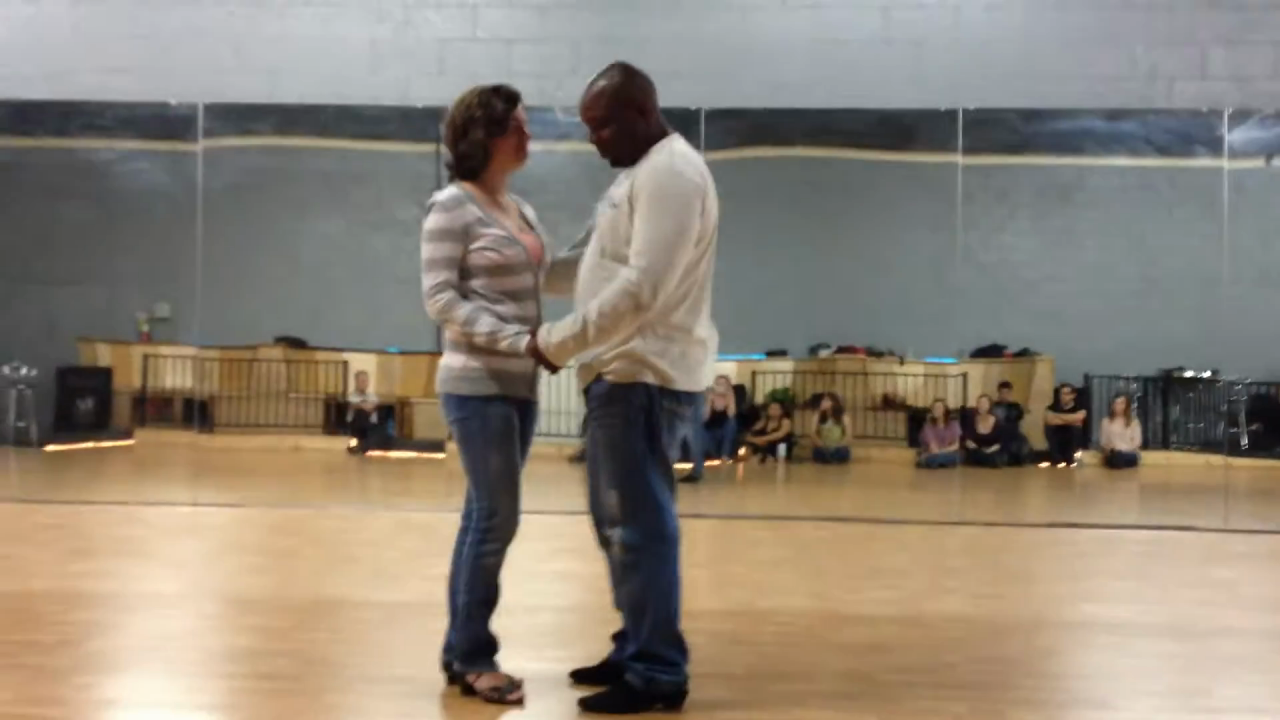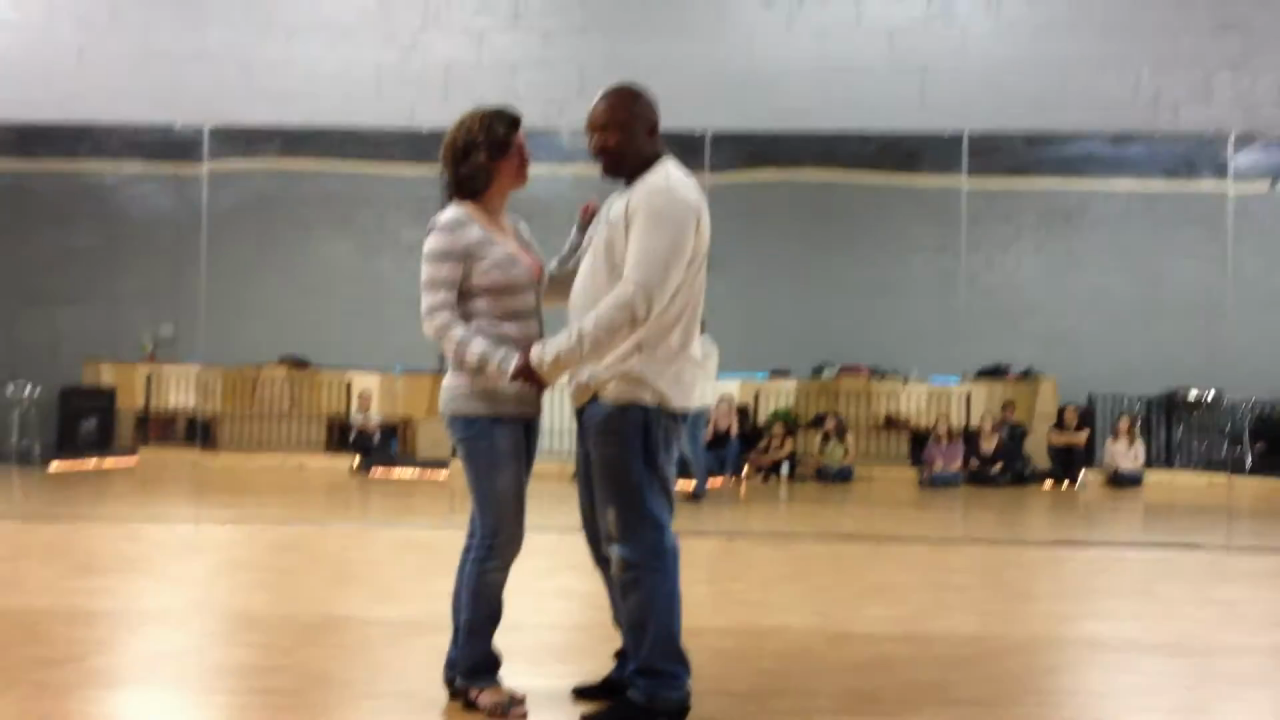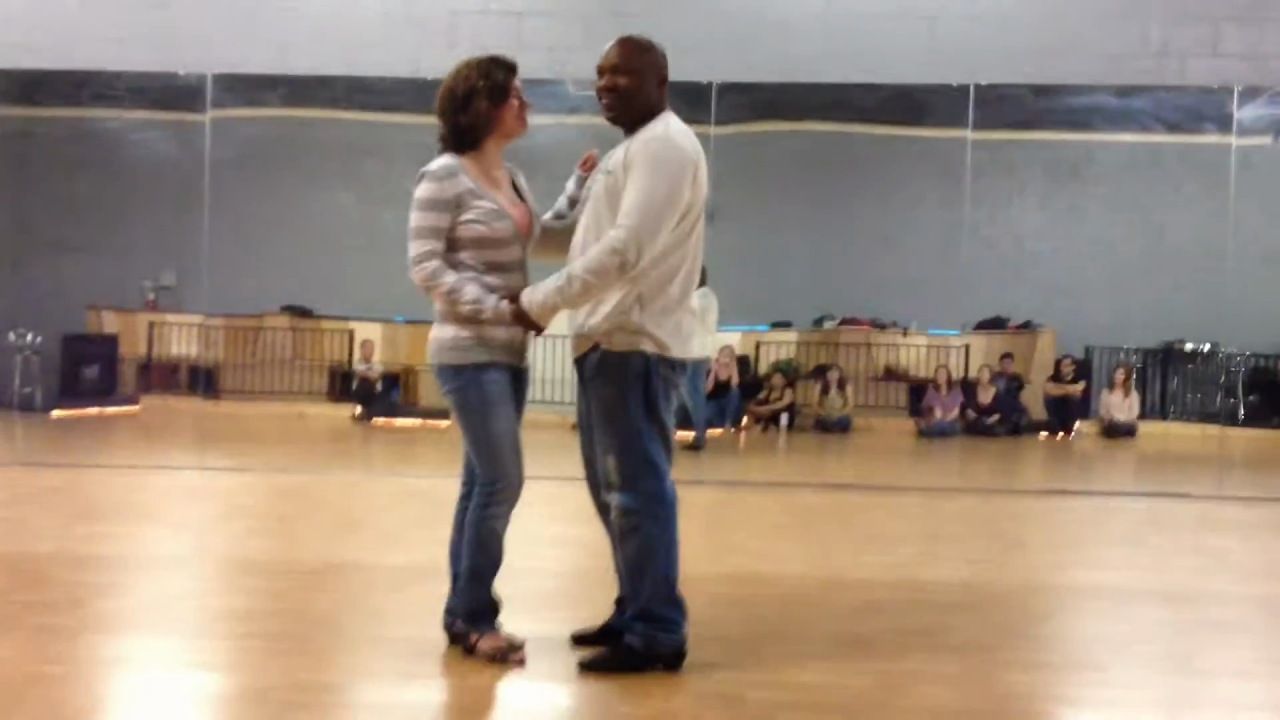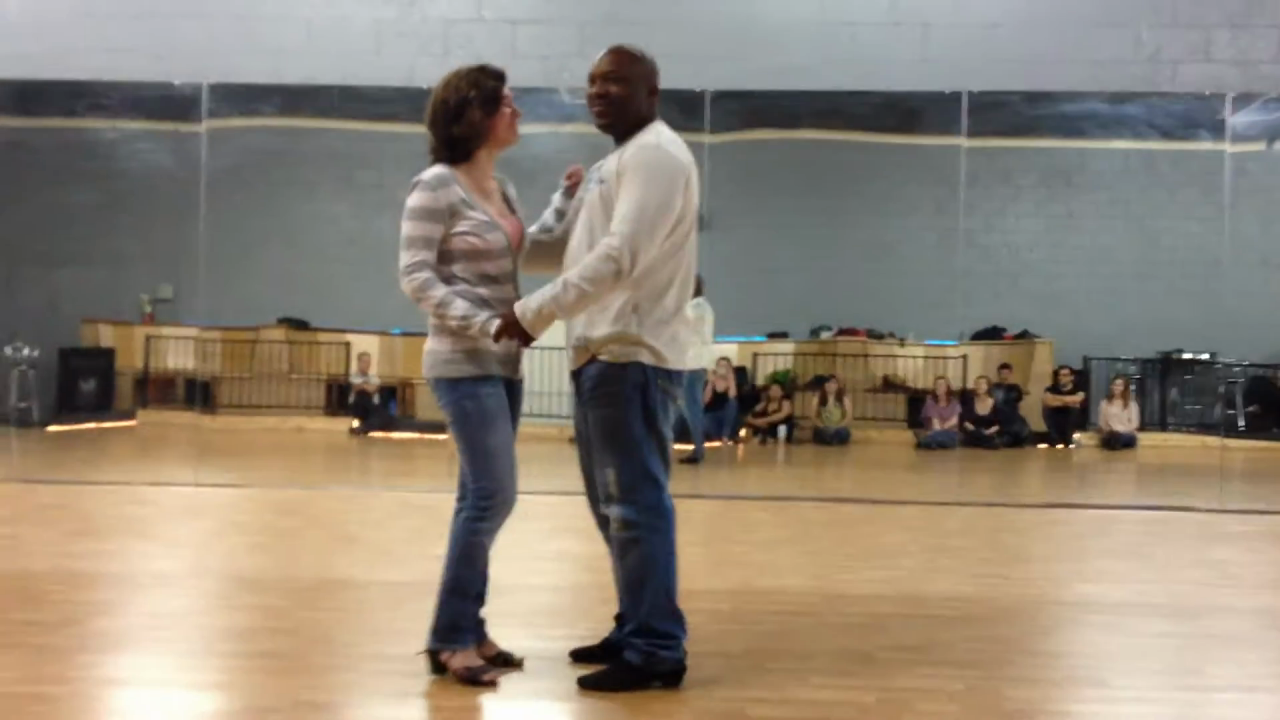
dt=0.3s
person 1, frame 1
left shoulder: (669, 174)
right shoulder: (644, 172)
left elbow: (644, 287)
left wrist: (557, 340)
right wrist: (568, 339)
left hip: (644, 374)
right hip: (623, 371)
left knee: (639, 523)
right knee: (620, 519)
right ankle: (638, 649)
person 1, frame 2
left shoulder: (667, 194)
right shoulder: (631, 197)
left elbow: (636, 303)
left wrist: (549, 358)
right wrist: (559, 362)
left hip: (637, 396)
right hip: (608, 392)
left knee: (638, 542)
right knee: (612, 540)
right ankle: (637, 668)
person 1, frame 3
left shoulder: (665, 145)
right shoulder: (633, 148)
left elbow: (627, 250)
left wrist: (540, 301)
left hip: (637, 345)
right hip: (609, 341)
left knee: (637, 490)
right knee: (616, 489)
left ankle: (657, 632)
right ankle: (637, 614)
person 1, frame 4
left shoulder: (656, 153)
right shoulder: (623, 159)
left elbow: (621, 257)
left wrist: (533, 311)
left hip: (632, 357)
right hip: (606, 352)
left knee: (635, 502)
right knee: (614, 501)
left ankle: (655, 650)
right ankle: (636, 631)
person 2, frame 1
left shoulder: (520, 210)
right shoulder: (451, 206)
left elbow: (549, 277)
right elbow: (439, 297)
right wrist: (515, 339)
left hip: (519, 384)
right hip: (478, 384)
left knee: (485, 517)
right knee: (496, 518)
left ankle: (461, 649)
right ankle: (472, 656)
person 2, frame 2
left shoulder: (515, 228)
right shoulder: (452, 227)
left elbow: (547, 290)
right elbow: (438, 318)
right wrist: (504, 364)
left hip: (520, 404)
right hip: (482, 405)
left knee: (491, 537)
right knee: (500, 538)
left ankle: (463, 666)
person 2, frame 3
left shoulder: (511, 178)
right shoulder: (444, 176)
left elbow: (542, 238)
right elbow: (425, 267)
left wrist: (580, 184)
right wrist: (498, 308)
left hip: (508, 353)
right hip: (468, 352)
left knee: (483, 483)
right knee: (499, 481)
left ankle: (464, 612)
right ankle: (474, 617)
person 2, frame 4
left shoulder: (502, 187)
right shoulder: (436, 186)
left elbow: (528, 250)
right elbow: (416, 277)
left wrist: (567, 198)
right wrist: (480, 326)
left hip: (501, 365)
right hip: (462, 365)
left knee: (481, 498)
right knee: (493, 495)
left ankle: (469, 629)
right ankle: (449, 636)
